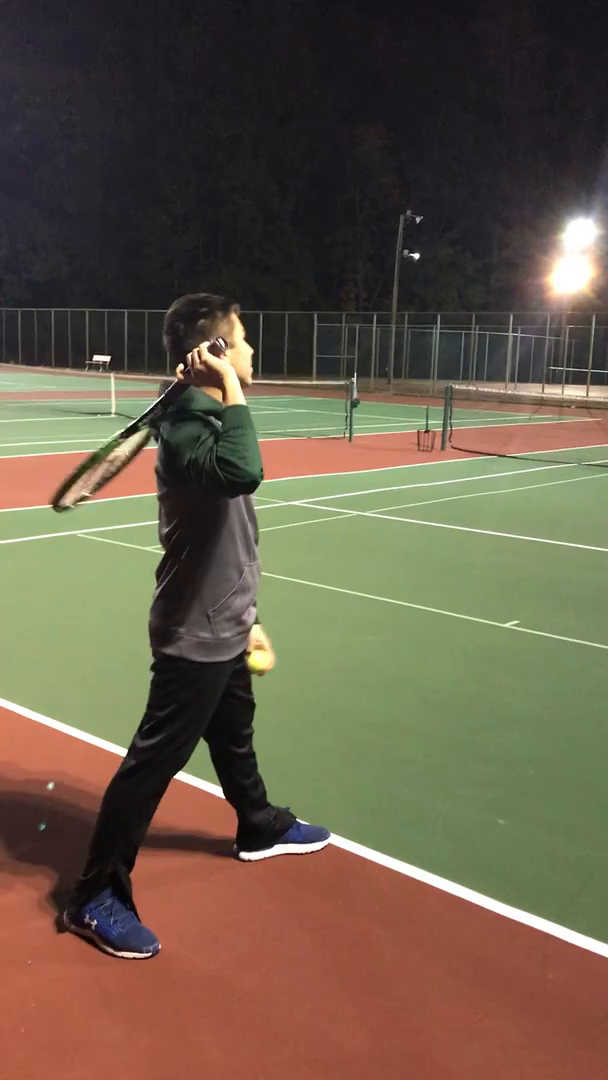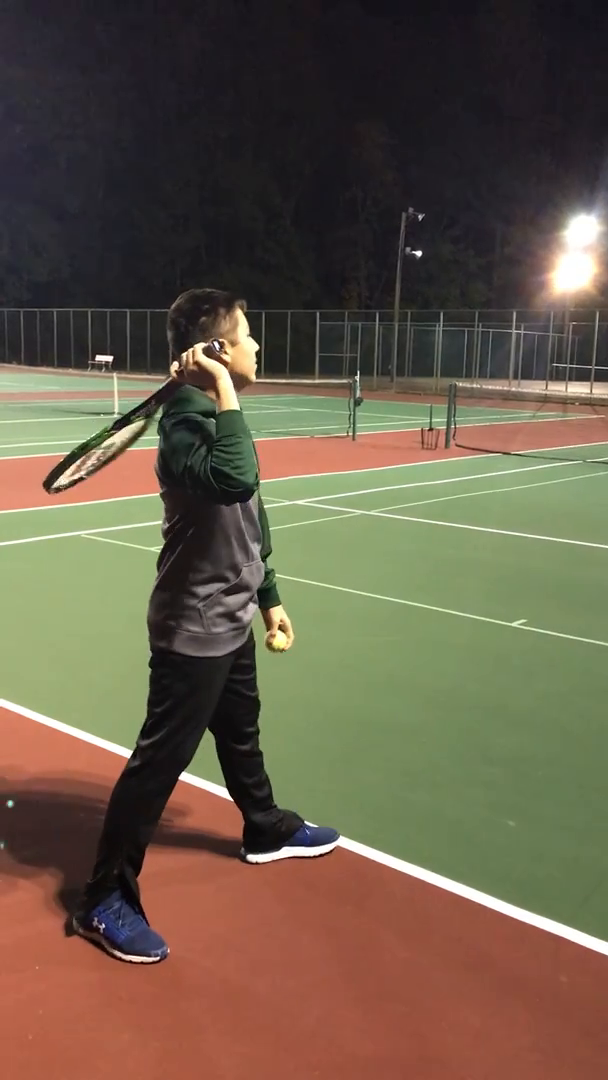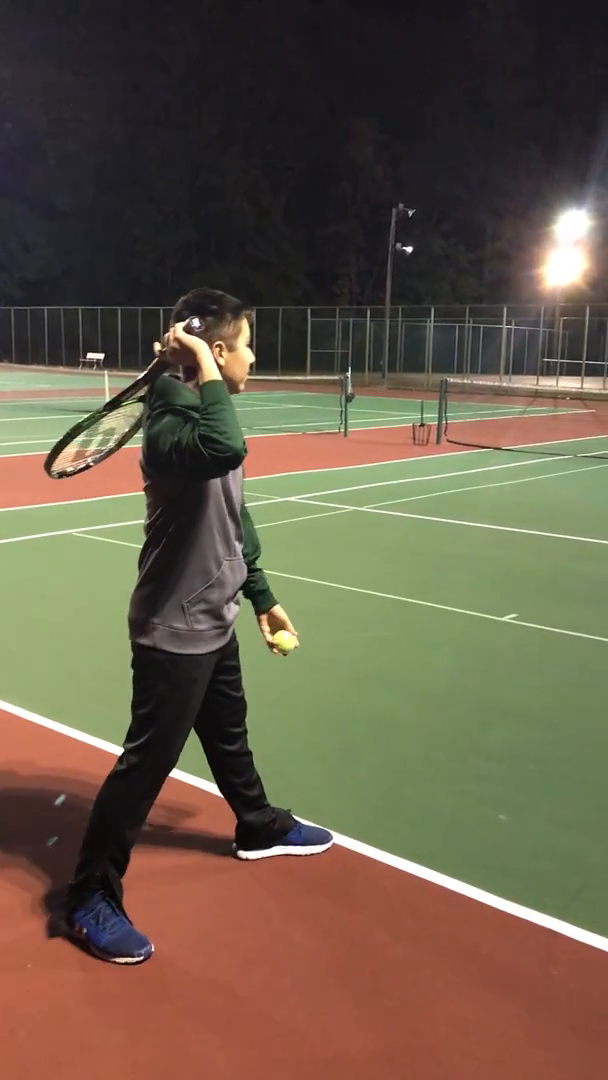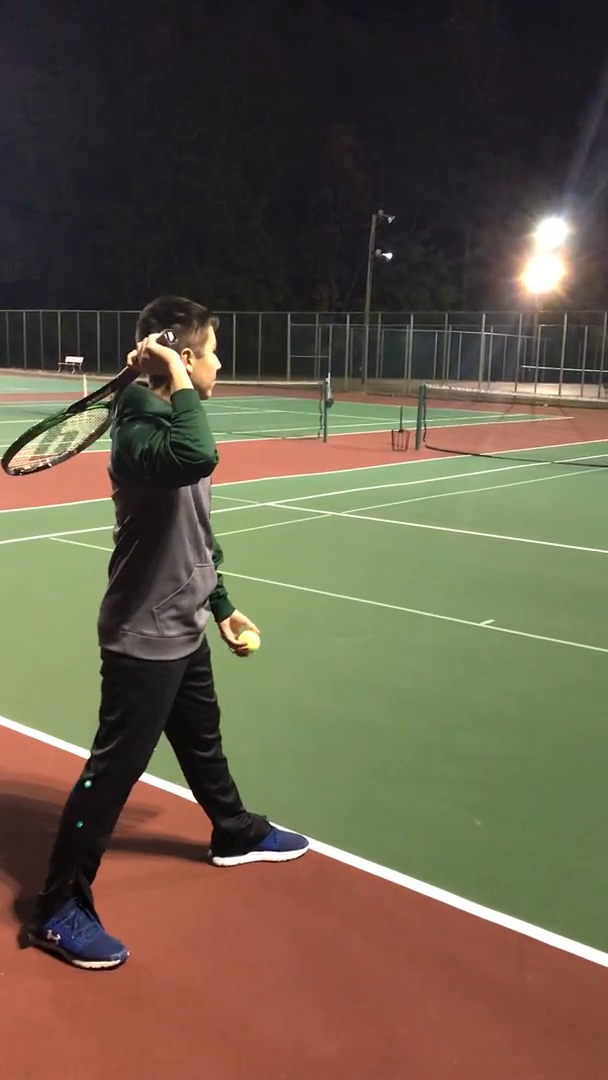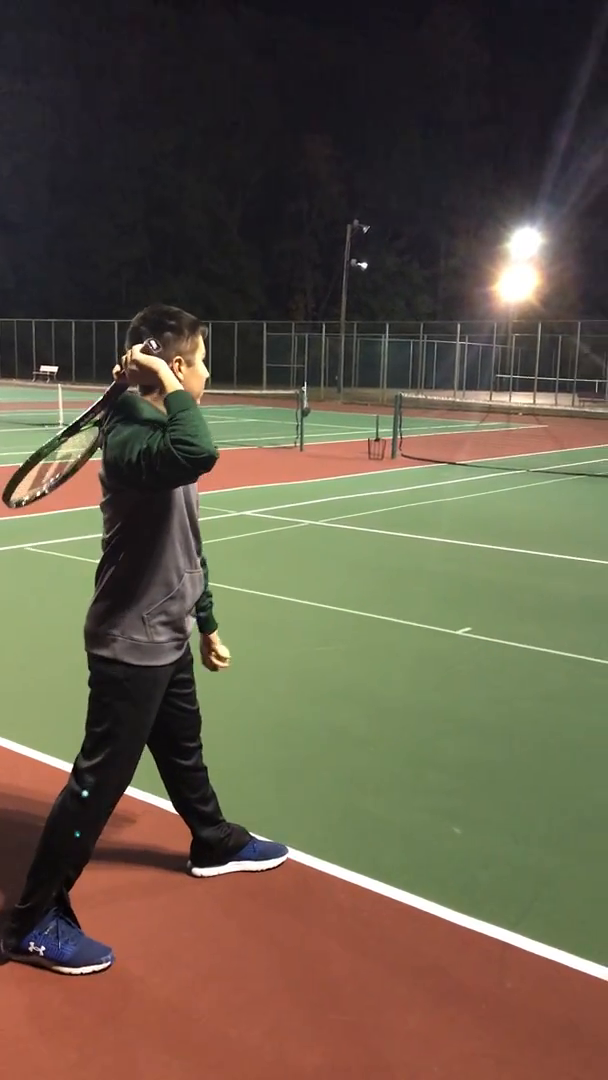
dt=0.5s
person 1, frame 1
left shoulder: (216, 422)
right shoulder: (185, 429)
right elbow: (242, 473)
left wrist: (249, 618)
right wrist: (230, 388)
left hip: (225, 625)
right hip: (194, 633)
left knee: (235, 736)
right knee: (156, 759)
left ankle: (261, 829)
right ankle: (96, 896)
person 1, frame 2
left shoulder: (225, 419)
right shoulder: (185, 430)
right elbow: (235, 483)
left wrist: (268, 595)
right wrist: (224, 395)
left hip: (232, 619)
right hip: (192, 628)
left knee: (241, 732)
right knee: (161, 758)
left ankle: (268, 830)
right ankle: (105, 899)
person 1, frame 3
left shoulder: (204, 416)
right shoulder: (170, 425)
left elbow: (234, 519)
right elbow: (226, 451)
left wrist: (263, 596)
right wrist: (205, 370)
left hip: (214, 620)
right hip: (173, 629)
left knee: (228, 732)
right knee: (148, 760)
left ankle: (260, 827)
right ankle: (90, 899)
person 1, frame 4
left shoulder: (171, 423)
right shoulder: (139, 432)
right elbow: (198, 458)
left wrist: (221, 606)
right wrist: (177, 381)
left hip: (183, 628)
right hip: (143, 635)
left knee: (202, 737)
right knee: (113, 770)
left ankle: (236, 833)
right ankle: (59, 911)
person 1, frame 5
left shoulder: (163, 432)
right shoulder: (130, 439)
right elbow: (200, 453)
left wrist: (207, 624)
right wrist: (167, 386)
left hip: (167, 636)
right hip: (130, 643)
left knee: (184, 747)
right knee: (101, 778)
left ankle: (215, 843)
